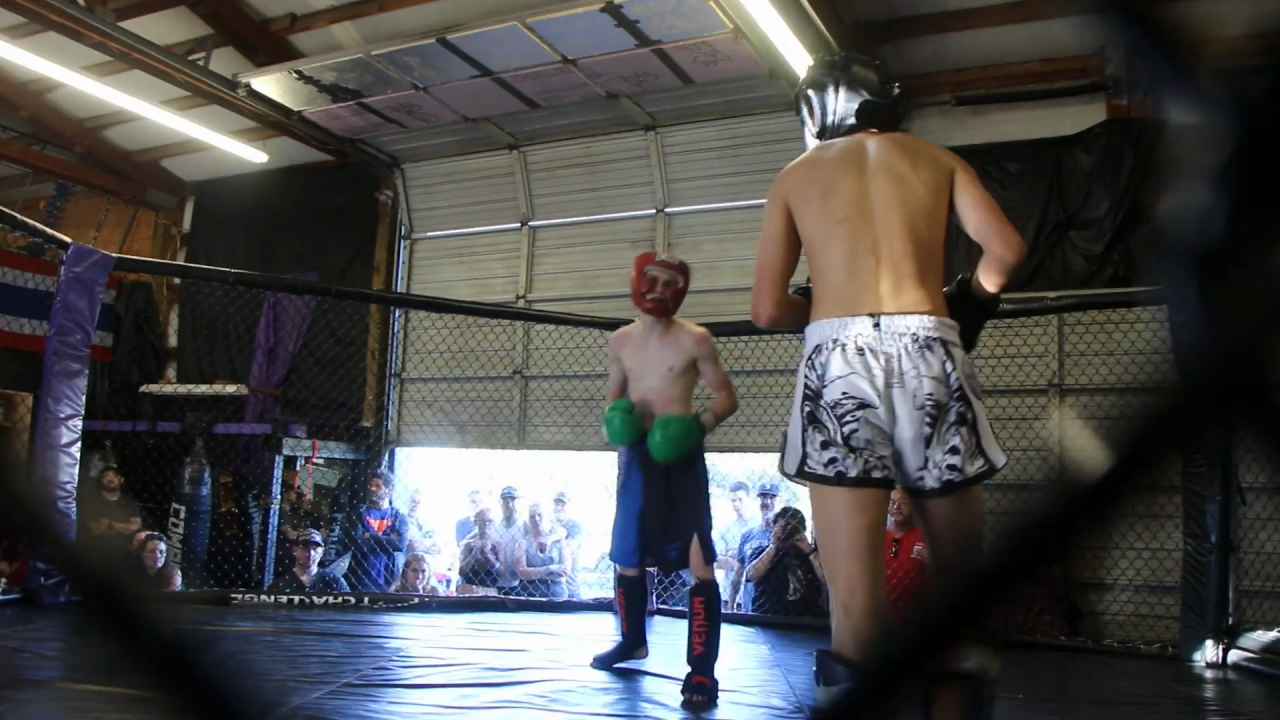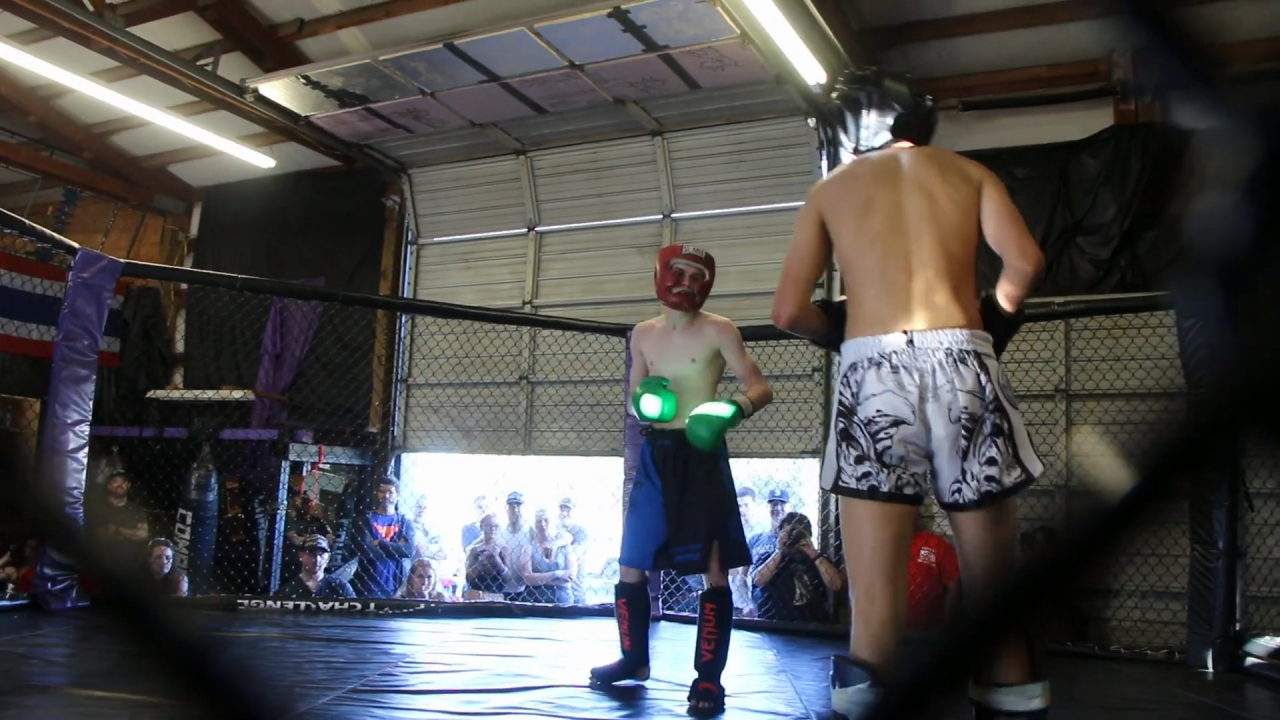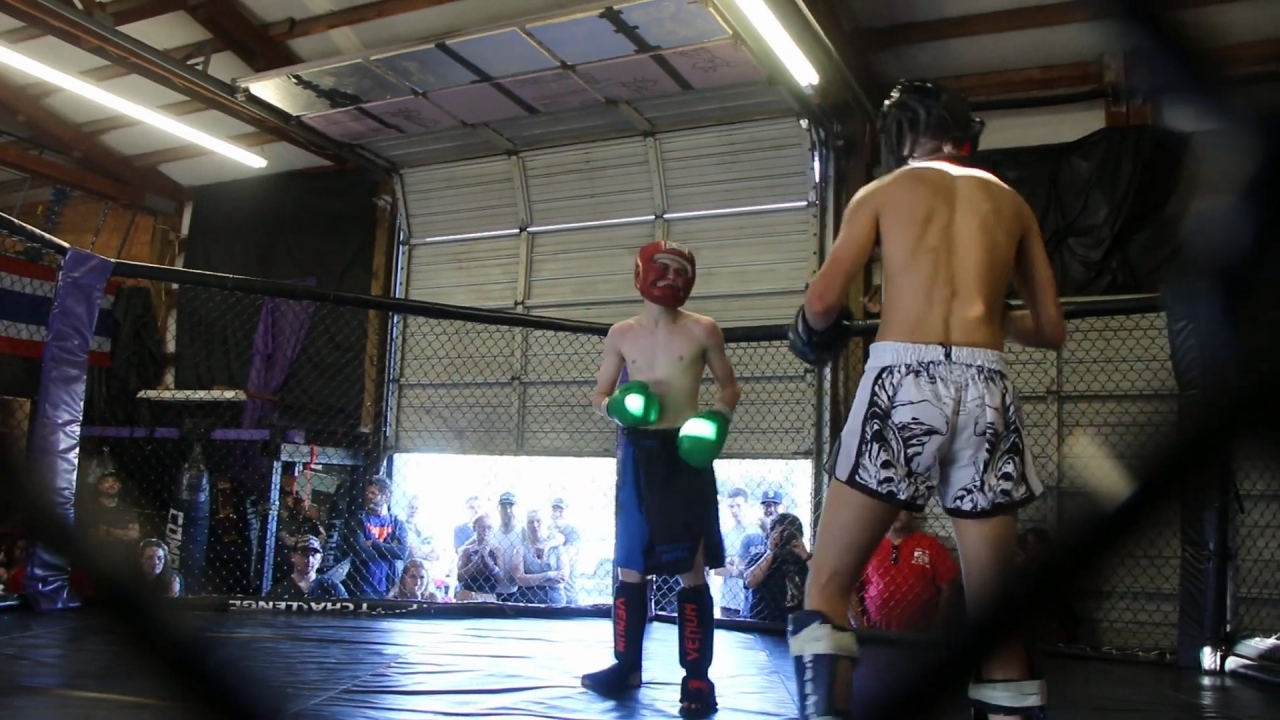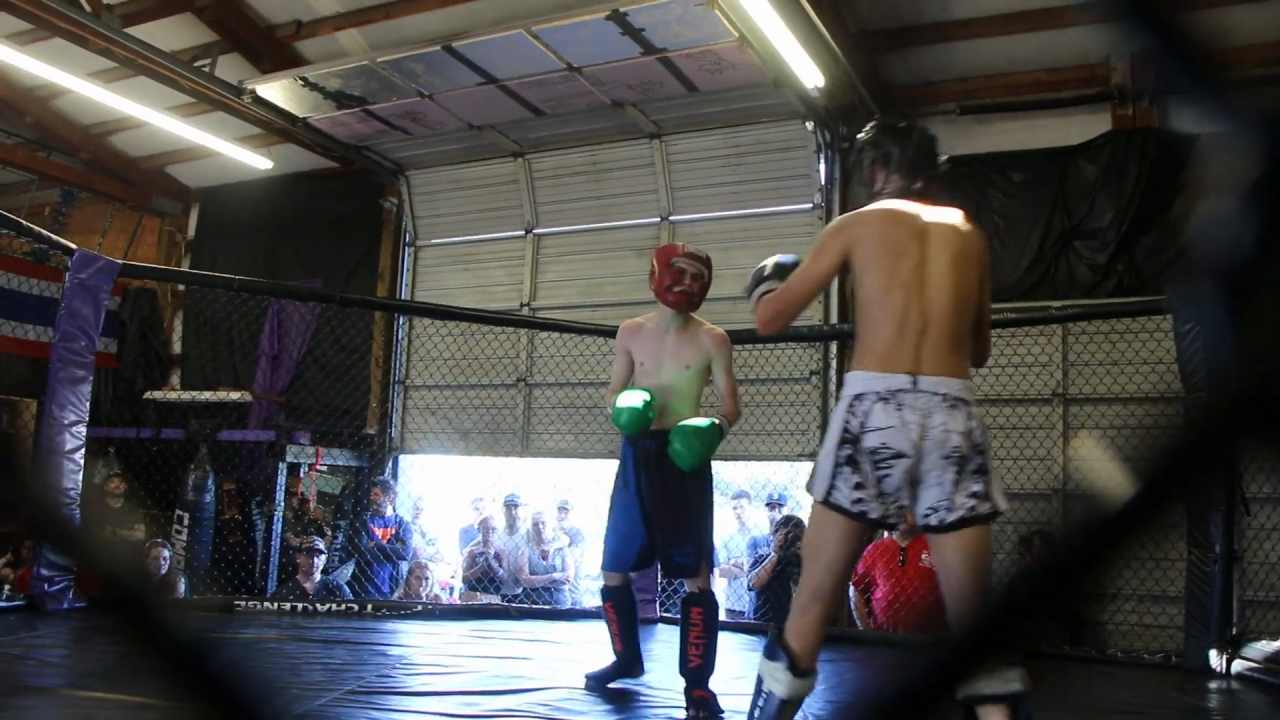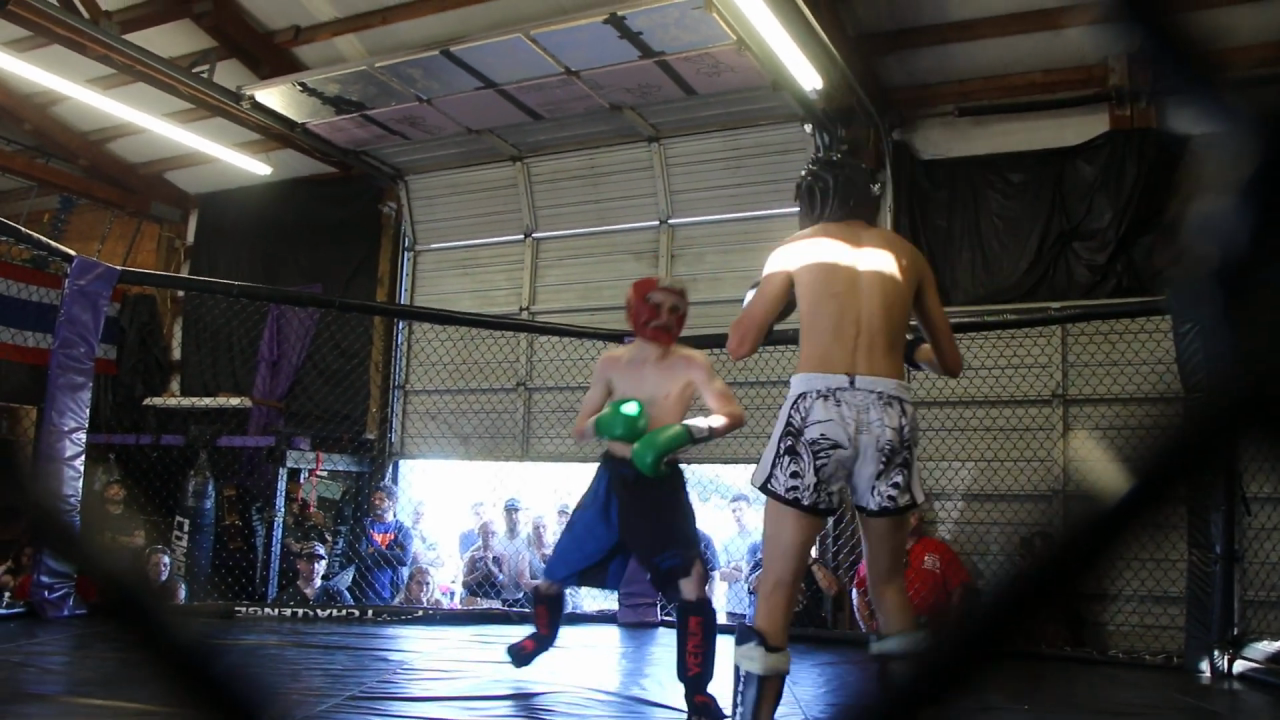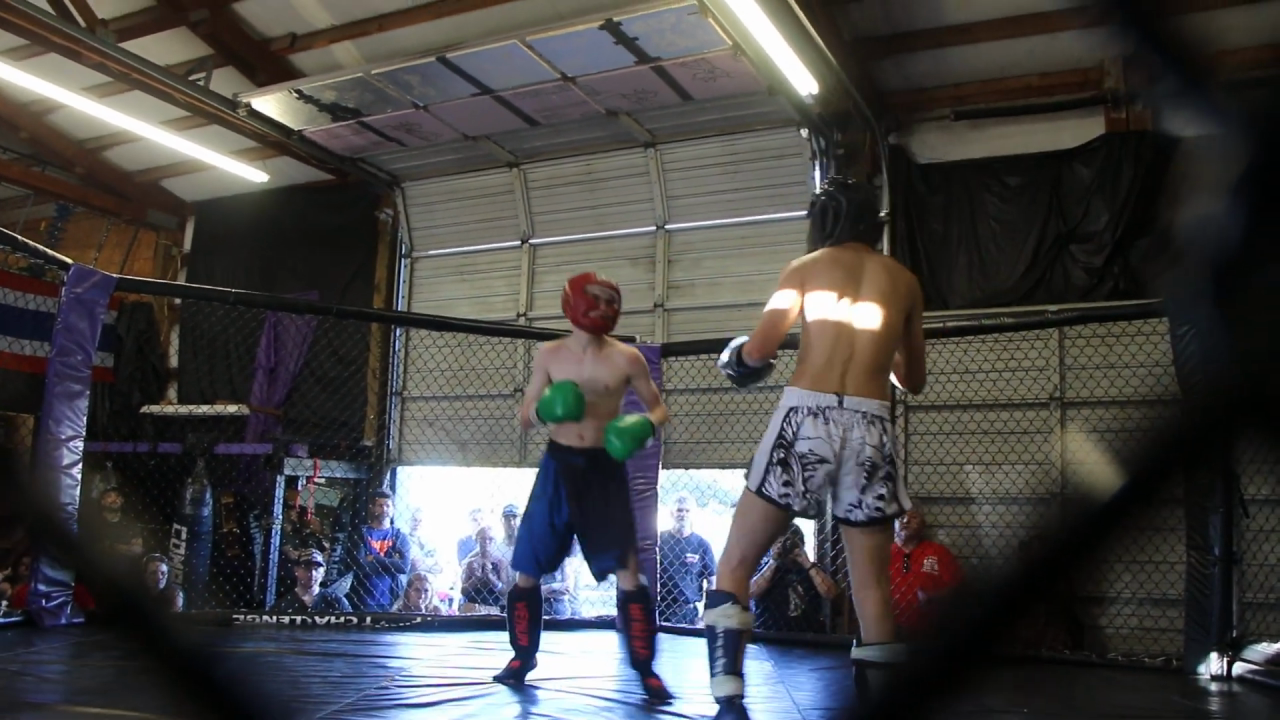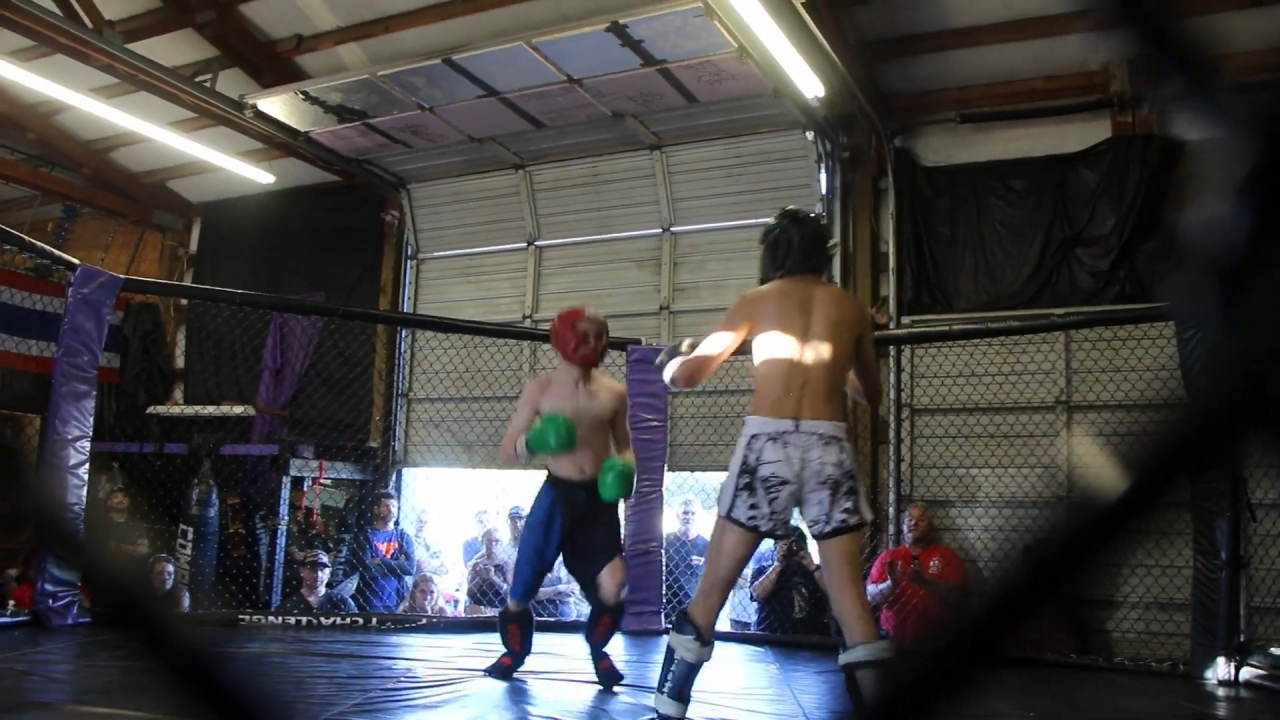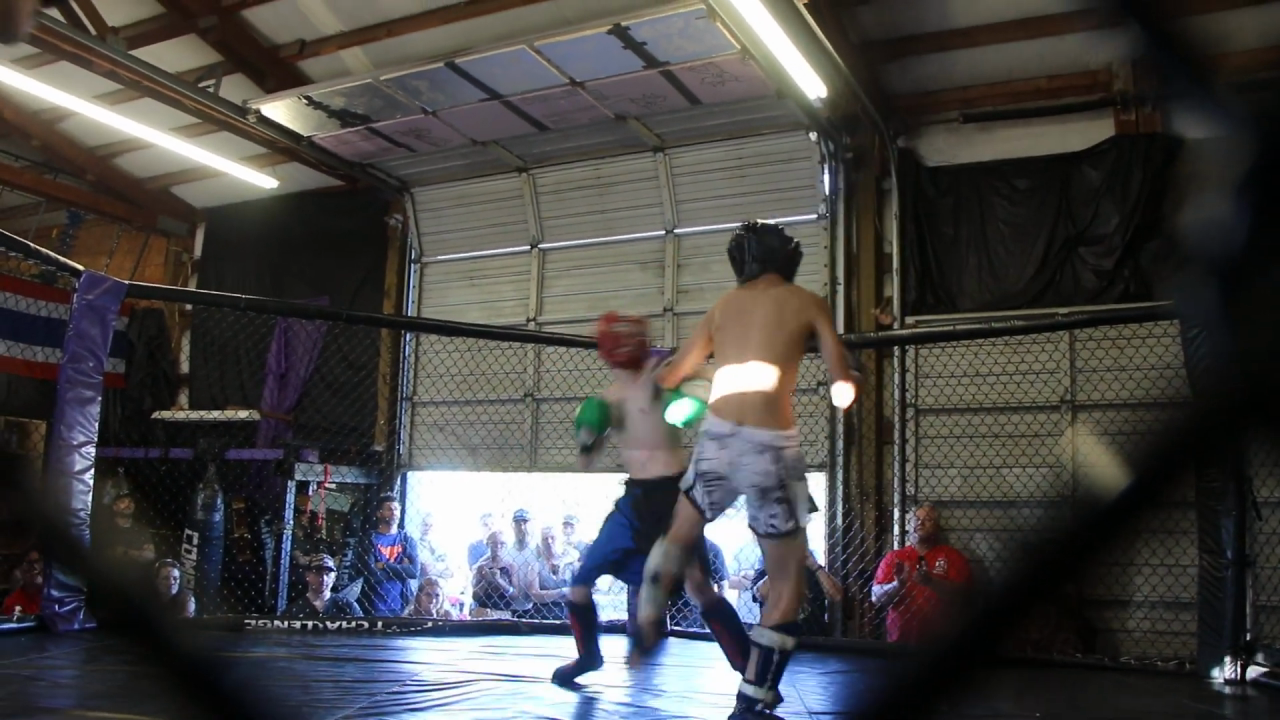
dt=0.3s
person 1, frame 1
left shoulder: (794, 178)
right shoulder: (937, 159)
left elbow: (768, 312)
right elbow: (1004, 246)
right wrist: (970, 306)
left hip: (839, 361)
right hip: (929, 356)
left knee: (853, 604)
right knee: (959, 585)
person 1, frame 2
left shoulder: (830, 190)
right shoulder: (969, 173)
left elbow: (789, 311)
right elbow: (1024, 258)
right wrist: (994, 318)
left hip: (875, 377)
right hip: (963, 369)
left knee: (875, 614)
right knee: (995, 601)
person 1, frame 3
left shoulder: (882, 194)
right shoulder: (1009, 200)
left elbow: (820, 300)
right elbow: (1050, 329)
left wrist: (818, 327)
left hip: (903, 382)
right hip: (986, 387)
left knee: (828, 582)
right knee: (996, 611)
person 1, frame 4
left shoulder: (855, 226)
right shoulder: (969, 234)
left elbow: (769, 319)
left wrist: (768, 288)
left hip: (874, 409)
right hip: (951, 413)
left knee: (812, 602)
right knee: (975, 618)
person 1, frame 5
left shoulder: (798, 247)
right shoulder: (906, 254)
left elbow: (739, 347)
right elbow: (950, 364)
left wrist: (757, 312)
left hip: (816, 404)
right hip: (888, 410)
left knee: (775, 592)
right knee: (888, 583)
person 1, frame 6
left shoulder: (806, 268)
right shoulder: (904, 281)
left elbow: (759, 349)
right elbow: (913, 379)
left wrist: (740, 356)
left hip: (805, 418)
right hip: (870, 427)
left knee: (734, 568)
right knee: (872, 589)
person 1, frame 7
left shoulder: (755, 301)
right shoulder: (852, 308)
left elbow: (689, 374)
right elbow: (871, 394)
left wrist: (674, 360)
left hip: (767, 446)
right hip: (829, 450)
left knee: (711, 591)
right knee: (850, 601)
person 1, frame 8
left shoulder: (724, 305)
right shoulder: (811, 304)
left elbow: (673, 376)
right elbow: (844, 386)
right wrist: (843, 393)
left hip: (717, 441)
right hip: (771, 451)
left knee: (679, 536)
right knee: (788, 585)
left ankle: (649, 610)
person 2, frame 1
left shoulder: (695, 340)
right shoulder: (621, 340)
left elbow: (727, 397)
right elbow: (612, 396)
left wrist: (700, 423)
right wrist: (613, 418)
left hip: (682, 457)
right hip: (637, 457)
left knee: (698, 564)
right knee: (629, 562)
left ankle: (701, 671)
right ankle: (633, 640)
person 2, frame 2
left shoulder: (719, 331)
right shoulder: (643, 334)
left elbow: (762, 388)
left wrist: (736, 408)
right wrist: (640, 403)
left hip: (703, 453)
right hip: (655, 453)
left knee: (714, 569)
right knee: (630, 568)
left ankle: (708, 677)
right ankle: (635, 657)
person 2, frame 3
left shoulder: (704, 330)
right shoulder: (621, 334)
left elbow: (729, 386)
right elbow: (599, 399)
left wrist: (719, 418)
right wrist: (617, 407)
left hip: (686, 454)
right hip: (638, 453)
left knee: (690, 568)
right knee: (630, 567)
left ankle: (696, 676)
right ankle: (627, 665)
person 2, frame 4
left shoulder: (712, 339)
right shoulder: (631, 333)
left elbow: (731, 404)
right elbow: (613, 394)
left wrist: (715, 427)
right wrist: (621, 408)
left hip: (686, 458)
right hip: (638, 455)
left knee: (696, 574)
right knee: (615, 570)
right ankle: (627, 658)
person 2, frame 5
left shoulder: (691, 364)
right shoulder: (610, 363)
left elbow: (732, 413)
right elbow: (581, 426)
left wrist: (688, 431)
right wrist: (605, 426)
left hip: (661, 483)
right hip: (612, 478)
left knee: (691, 583)
right knee: (553, 575)
right ankle: (541, 638)
person 2, frame 6
left shoulder: (628, 358)
right shoulder: (549, 354)
left elbow: (659, 408)
right elbow: (527, 414)
left wrist: (646, 424)
right wrist: (543, 412)
left hip: (605, 470)
right hip: (558, 466)
left knee: (627, 572)
right knee: (526, 571)
left ankle: (644, 667)
right ankle: (524, 654)
person 2, frame 7
left shoulder: (614, 393)
right shoulder: (538, 390)
left elbow: (624, 444)
right elbow: (508, 451)
left wrist: (624, 467)
right wrist: (534, 444)
left hip: (599, 499)
right hip: (556, 496)
left knee: (610, 591)
right knee: (521, 591)
left ankle: (598, 648)
right ankle: (515, 653)
person 2, frame 8
left shoulder: (658, 377)
right shoulder: (607, 399)
right elbow: (586, 460)
right wrist: (588, 437)
left hip: (675, 493)
right hip: (635, 498)
left knee: (698, 587)
right knee: (582, 582)
left ankle: (747, 666)
right ankle: (588, 653)
